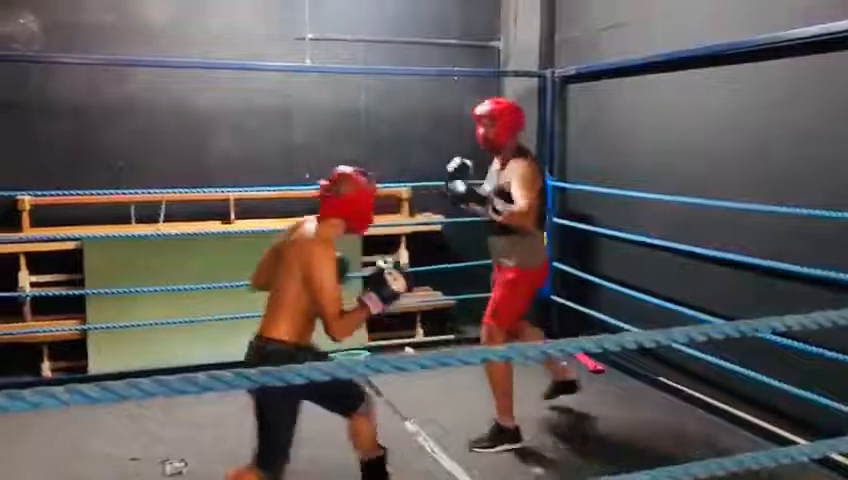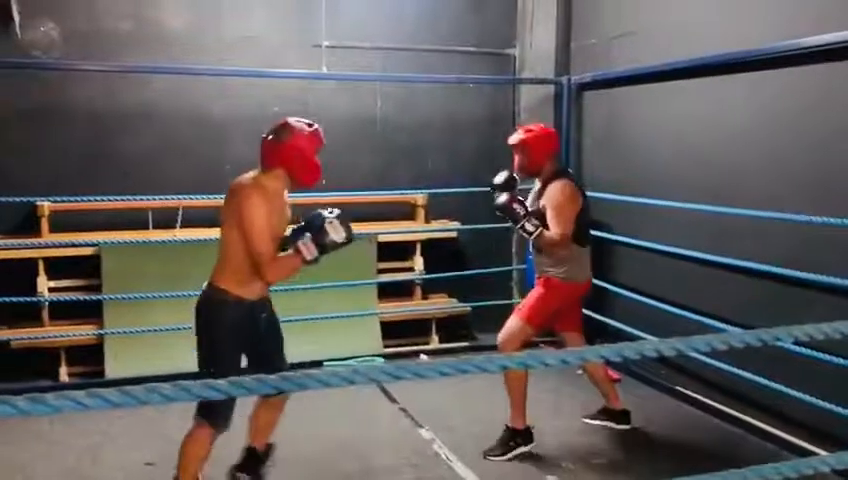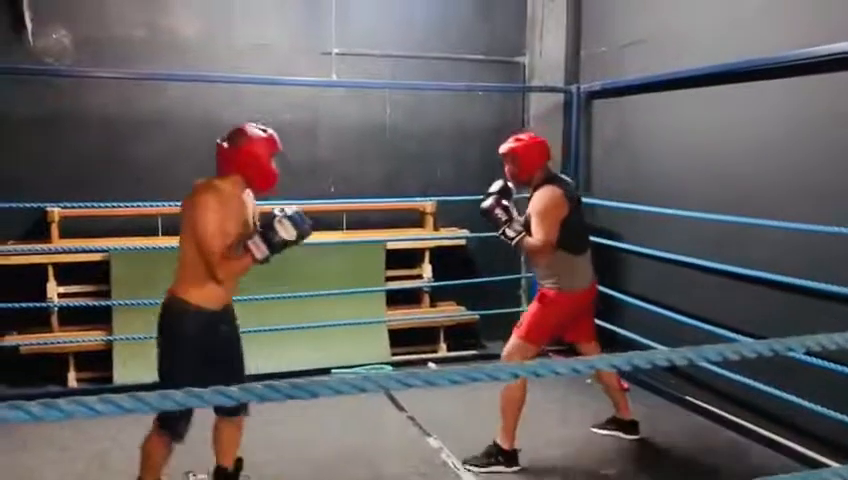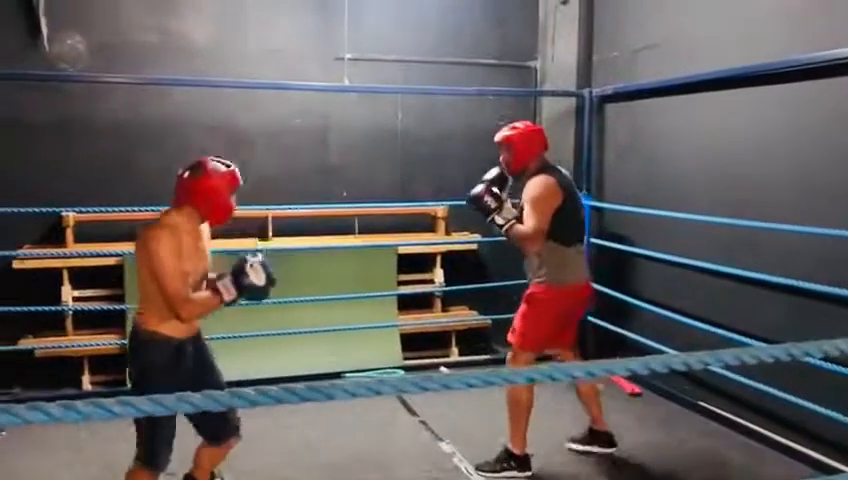
dt=0.3s
person 1, frame 1
left shoulder: (521, 167)
right shoulder: (498, 161)
left elbow: (527, 218)
right elbow: (492, 206)
left wrist: (482, 200)
right wrist: (466, 188)
left hip: (522, 266)
right hip: (510, 262)
left knee: (491, 340)
right knee: (517, 326)
left ankle: (507, 427)
right ankle: (563, 375)
person 1, frame 2
left shoulder: (560, 190)
right shoulder: (545, 183)
left elbow: (559, 243)
right elbow: (541, 223)
left wrist: (522, 219)
right wrist: (511, 200)
left hip: (563, 280)
right hip: (564, 279)
left knee: (508, 340)
right knee: (575, 343)
left ankle: (518, 430)
right ankle: (615, 408)
person 1, frame 3
left shoulder: (547, 196)
right shoulder: (555, 187)
left elbow: (541, 251)
right elbow: (539, 235)
left wrist: (505, 224)
right wrist: (507, 209)
left hip: (561, 292)
right hip: (579, 287)
left knee: (513, 358)
right knee: (591, 351)
left ankle: (504, 450)
right ankle: (625, 418)
person 1, frame 4
left shoulder: (540, 184)
right shoulder: (555, 178)
left elbow: (531, 242)
left wrist: (496, 212)
right wrist: (503, 203)
left hip: (553, 288)
right hip: (576, 285)
left knee: (518, 363)
right knee: (565, 357)
right ankle: (600, 431)
person 2, frame 1
left shoulder: (306, 230)
right shoulder: (319, 250)
left elbow: (258, 280)
right elbow: (337, 329)
right wrist: (376, 298)
left hip: (295, 354)
right hip: (278, 360)
left knee: (359, 405)
person 2, frame 2
left shoulder: (279, 191)
right shoulder: (251, 194)
right elbow: (269, 270)
left wrist: (307, 232)
right wrist: (314, 245)
left hip: (257, 307)
right hip: (224, 309)
left knee: (276, 392)
right knee: (215, 417)
person 2, frame 3
left shoulder: (245, 198)
right shoulder: (207, 198)
left elbow: (244, 250)
right elbow: (220, 270)
left wrist: (283, 233)
right wrist: (266, 243)
left hip: (222, 317)
right hip: (185, 319)
left knee: (234, 410)
right knee: (172, 426)
person 2, frame 4
left shoulder: (199, 227)
right shoulder: (162, 233)
right elbow: (182, 307)
left wrist: (234, 282)
right wrist: (232, 287)
left hip: (191, 345)
right hip: (155, 350)
left knee: (225, 433)
